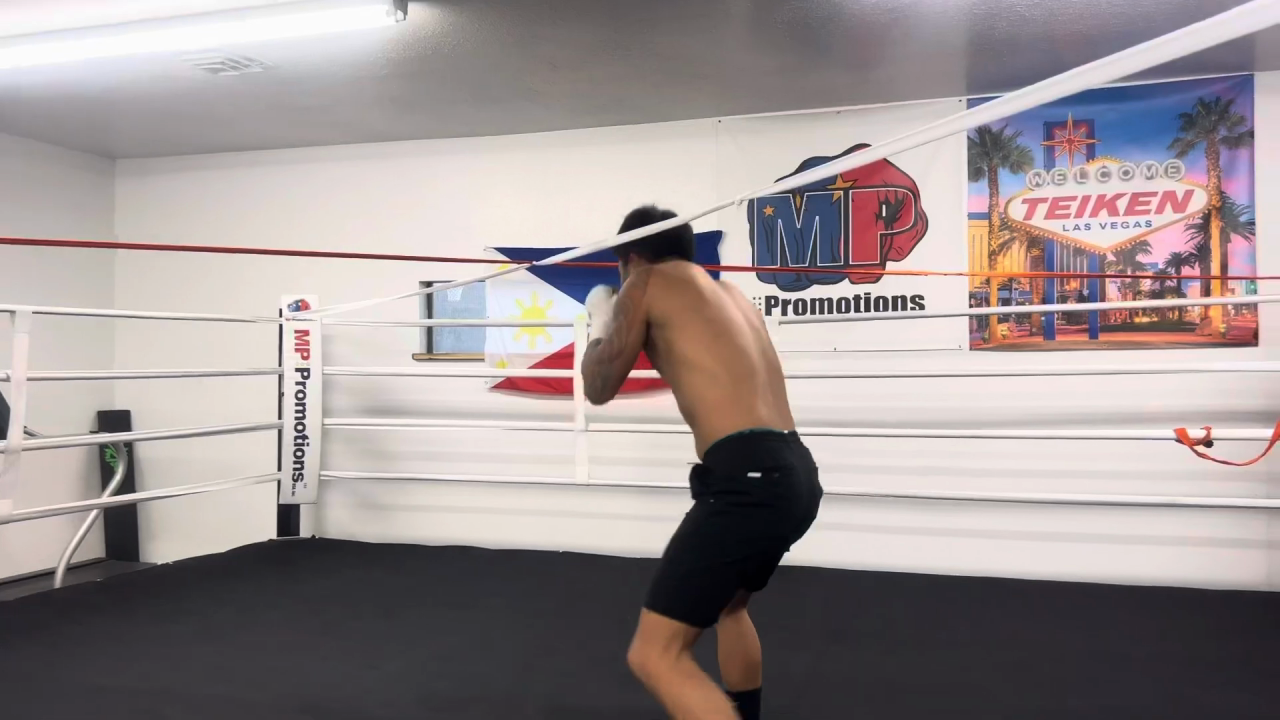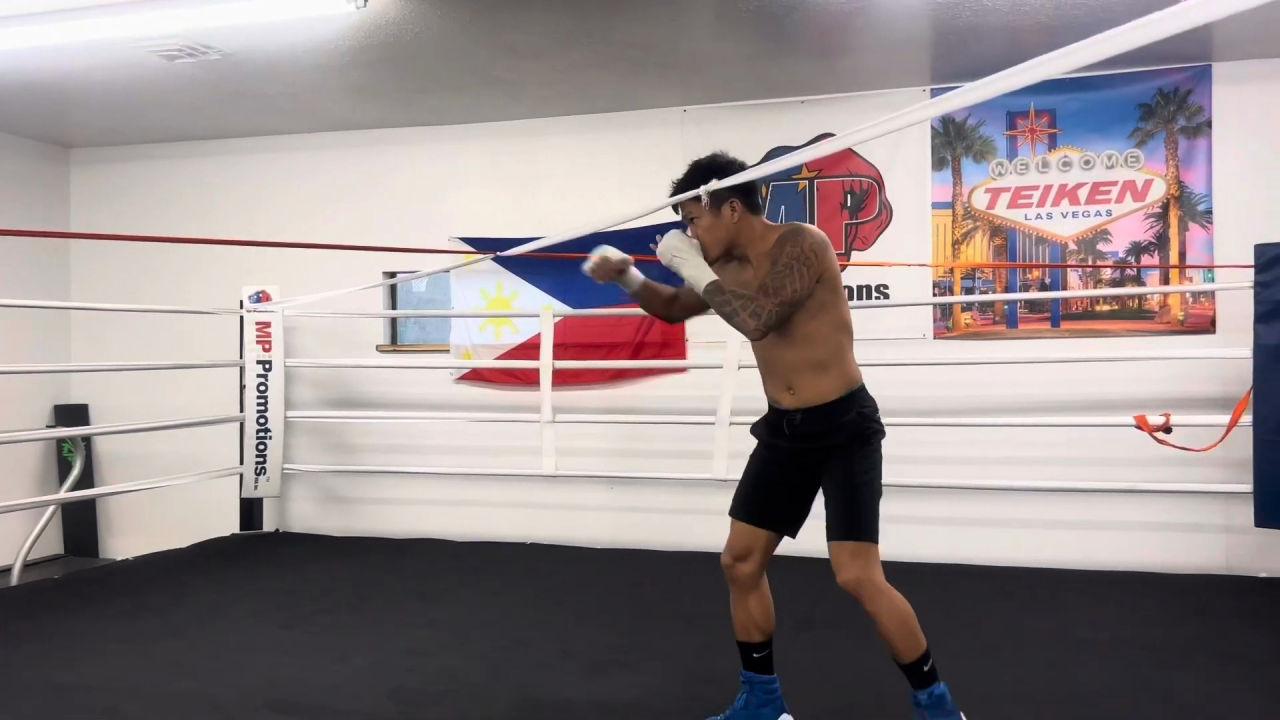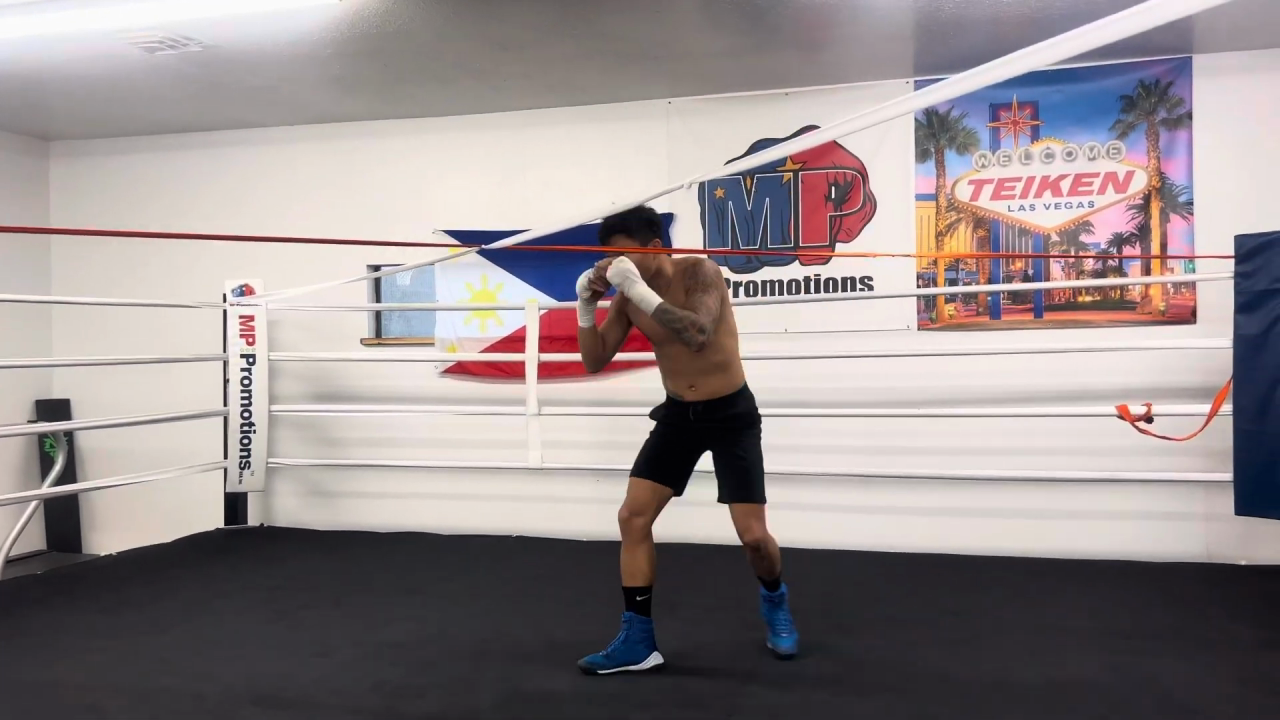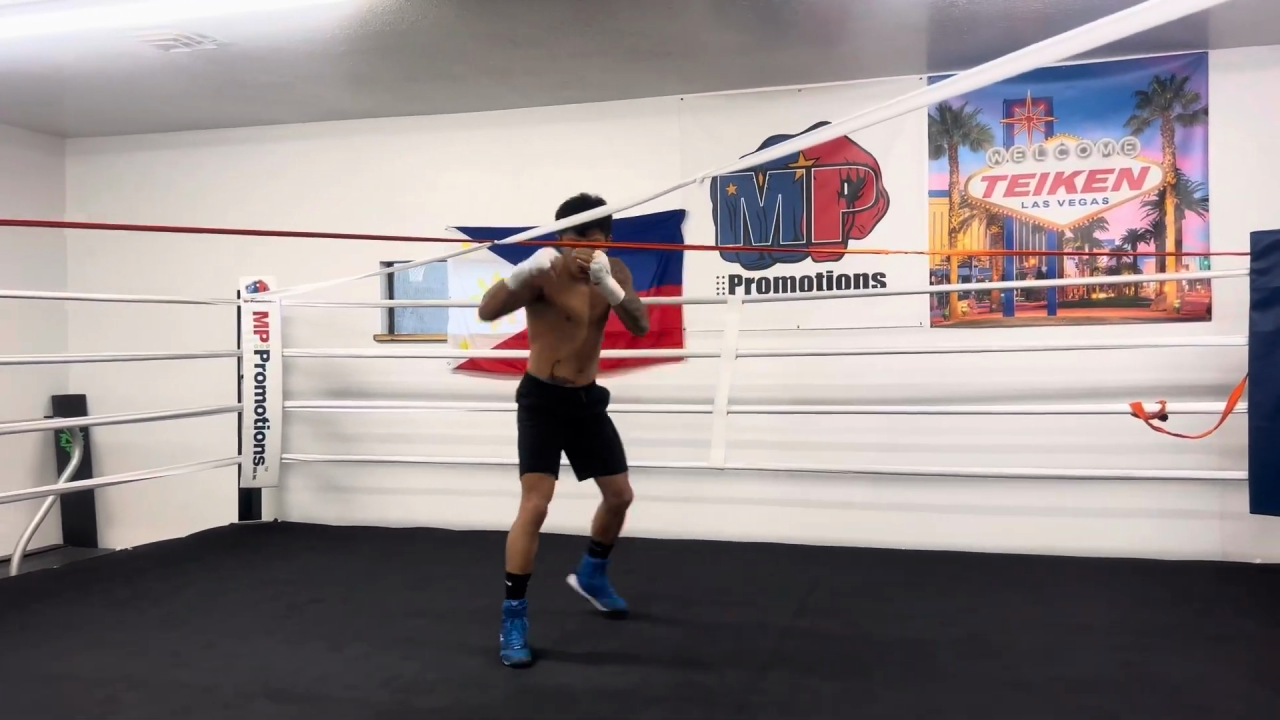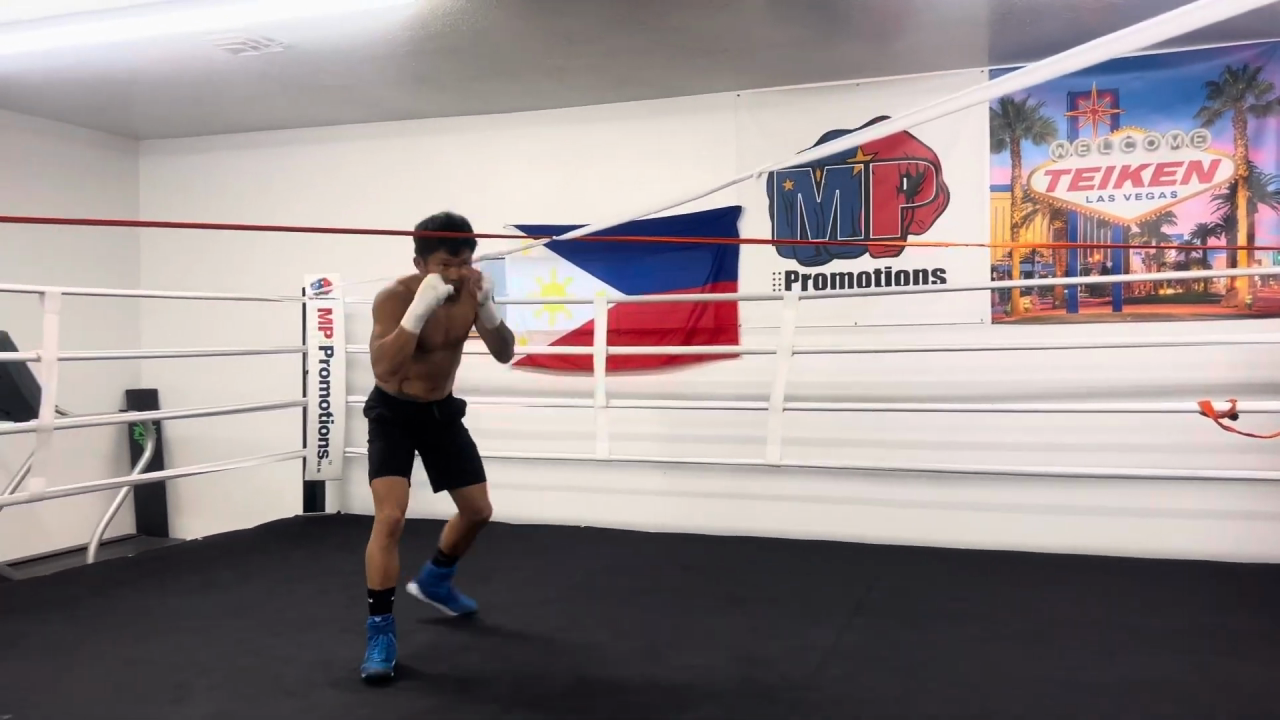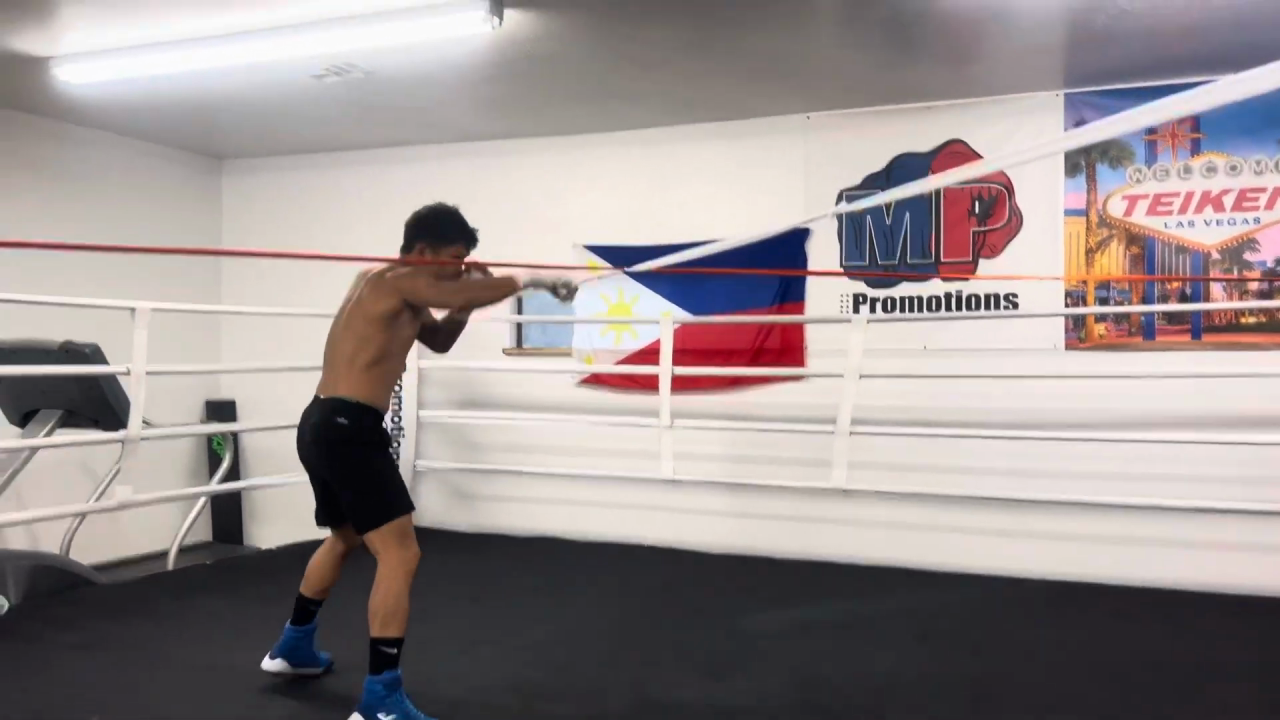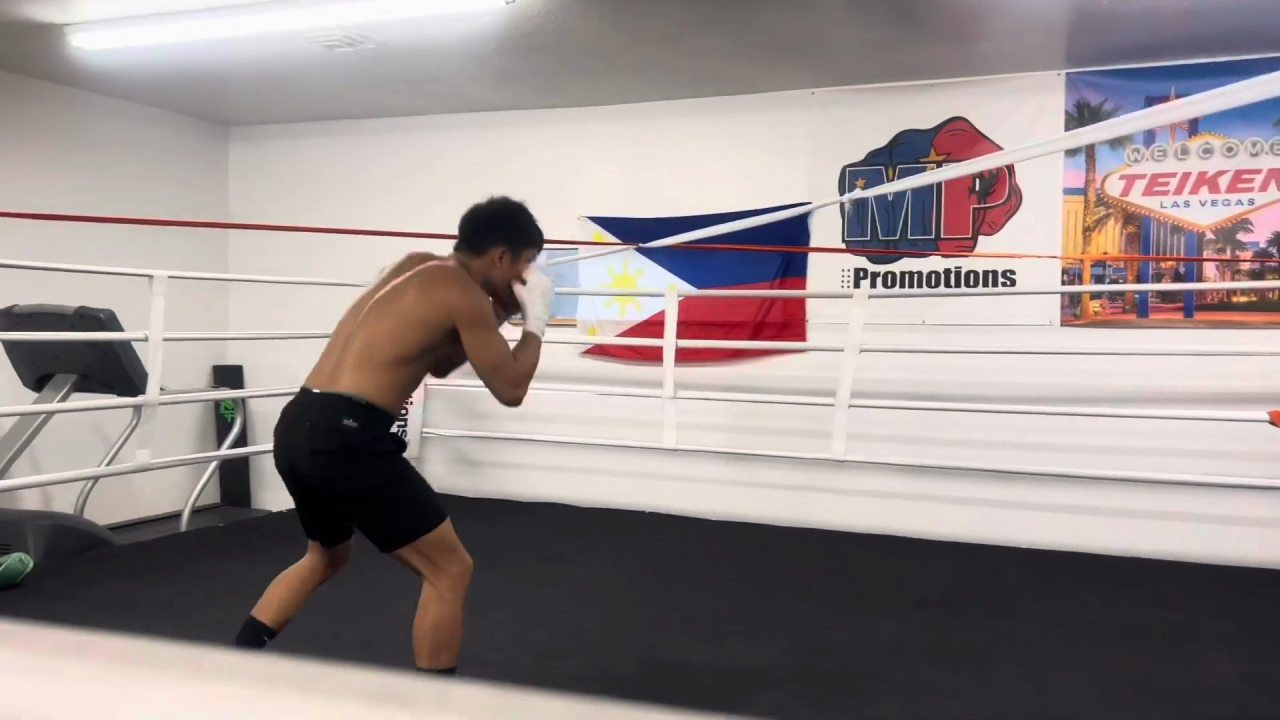
dt=0.7s
person 1, frame 1
left shoulder: (648, 283)
right shoulder: (731, 293)
left elbow: (599, 388)
left wrist: (599, 323)
left hip: (747, 479)
right hip: (794, 474)
left knee: (656, 657)
right knee: (725, 601)
person 1, frame 2
left shoulder: (804, 244)
right shoulder: (729, 262)
left elbow: (757, 320)
right elbow: (678, 311)
left wrist: (695, 269)
right wrist: (626, 274)
left hip: (845, 427)
right hip: (783, 430)
left knee: (857, 579)
right knee: (740, 565)
person 1, frame 3
left shoulder: (700, 272)
right shoulder: (629, 296)
left elbow: (699, 336)
right elbow: (595, 362)
left wrist: (640, 293)
right wrist: (587, 303)
left hip: (732, 414)
right hip: (679, 415)
left knee: (753, 533)
right knee: (632, 518)
left ankle: (775, 604)
right ankle: (637, 642)
person 1, frame 4
left shoulder: (614, 270)
right shoulder: (543, 275)
left elbow: (640, 325)
right elbow: (488, 312)
left wrist: (607, 284)
right wrist: (524, 271)
left hip: (586, 399)
right hip: (541, 399)
left knee: (619, 496)
right knee: (535, 509)
left ankle: (592, 575)
right ankle: (513, 615)
person 1, frame 5
left shoulder: (473, 289)
right shoulder: (394, 296)
left elbow: (504, 353)
right elbow: (384, 370)
left wrist: (488, 309)
right wrist: (420, 309)
left hip: (442, 412)
right hip: (393, 413)
left knee: (478, 510)
right knee: (390, 518)
left ankle: (434, 580)
right ankle: (380, 631)
person 1, frame 6
left shoulder: (383, 282)
right shoulder: (397, 281)
left elbow: (438, 340)
right elbow: (461, 295)
left wrist: (463, 287)
right wrist: (524, 283)
left hip: (328, 428)
right hip: (345, 430)
left knee: (343, 540)
right knee: (399, 553)
left ankle: (293, 646)
person 1, frame 7
left shoulder: (417, 266)
right shoulder: (463, 294)
right elbow: (509, 390)
left wrist: (501, 313)
right wrist: (536, 319)
left hip: (299, 425)
right hip: (348, 439)
left knee: (326, 557)
right knee: (449, 572)
